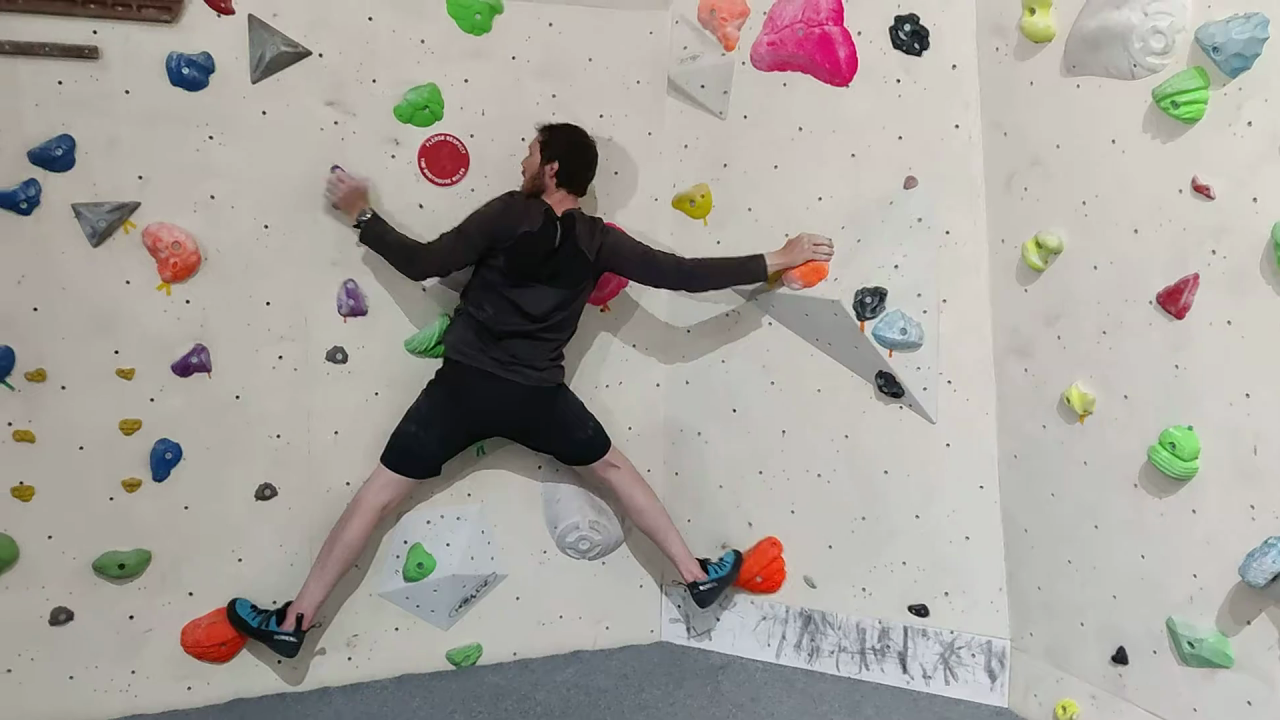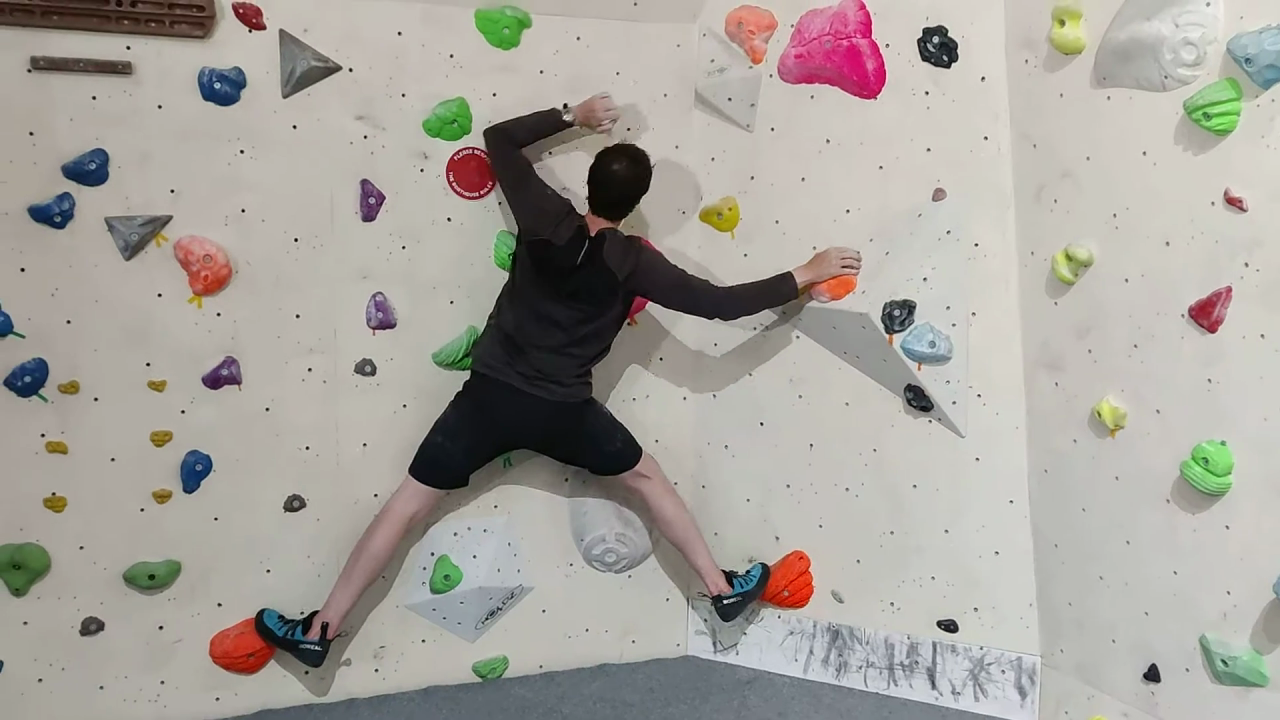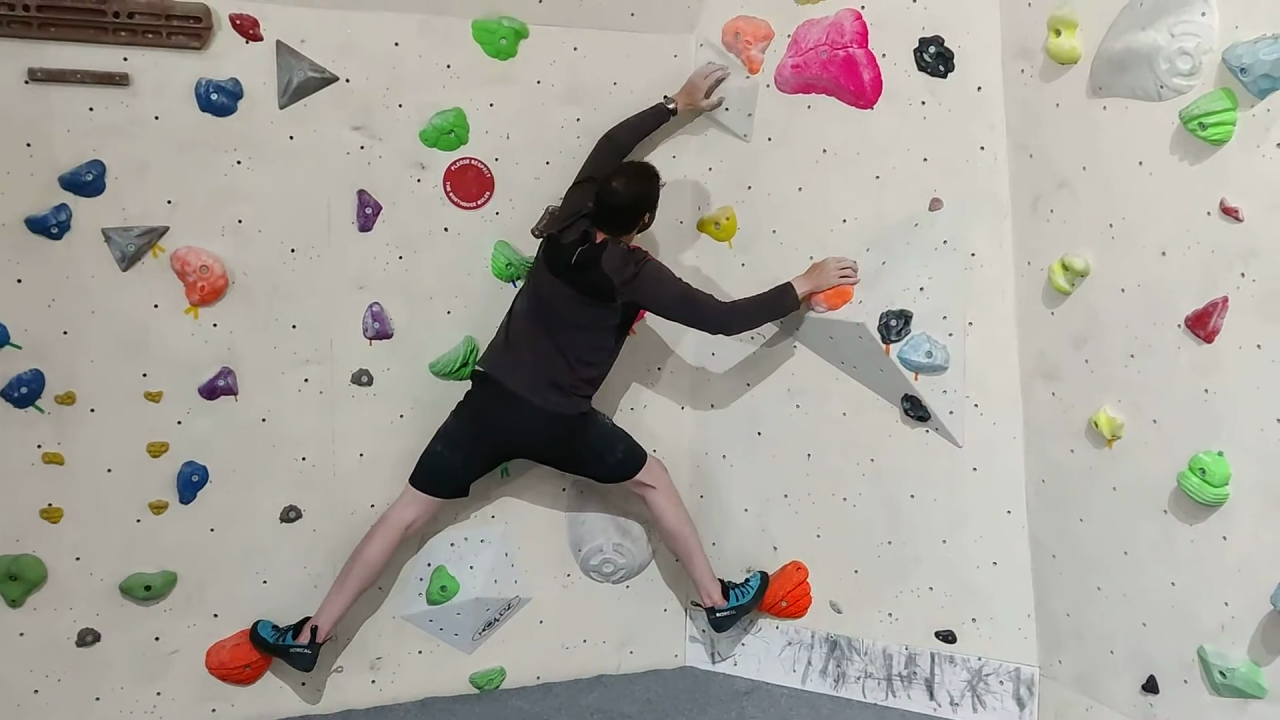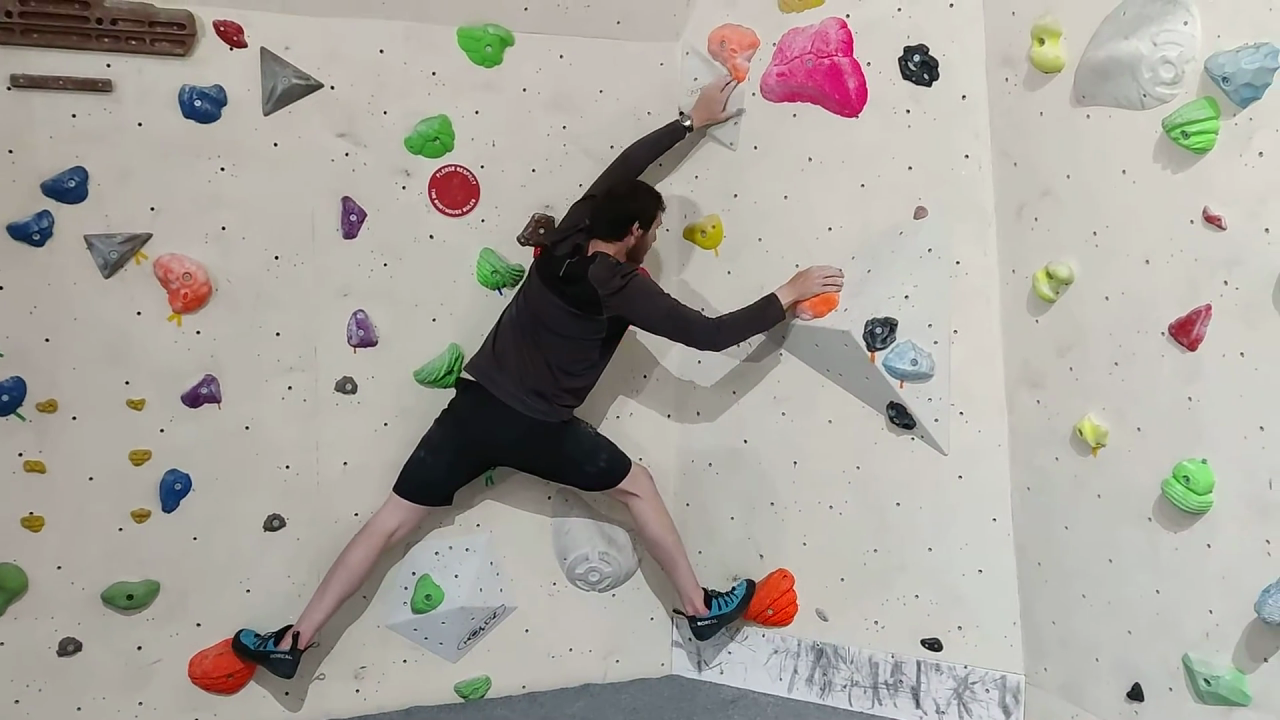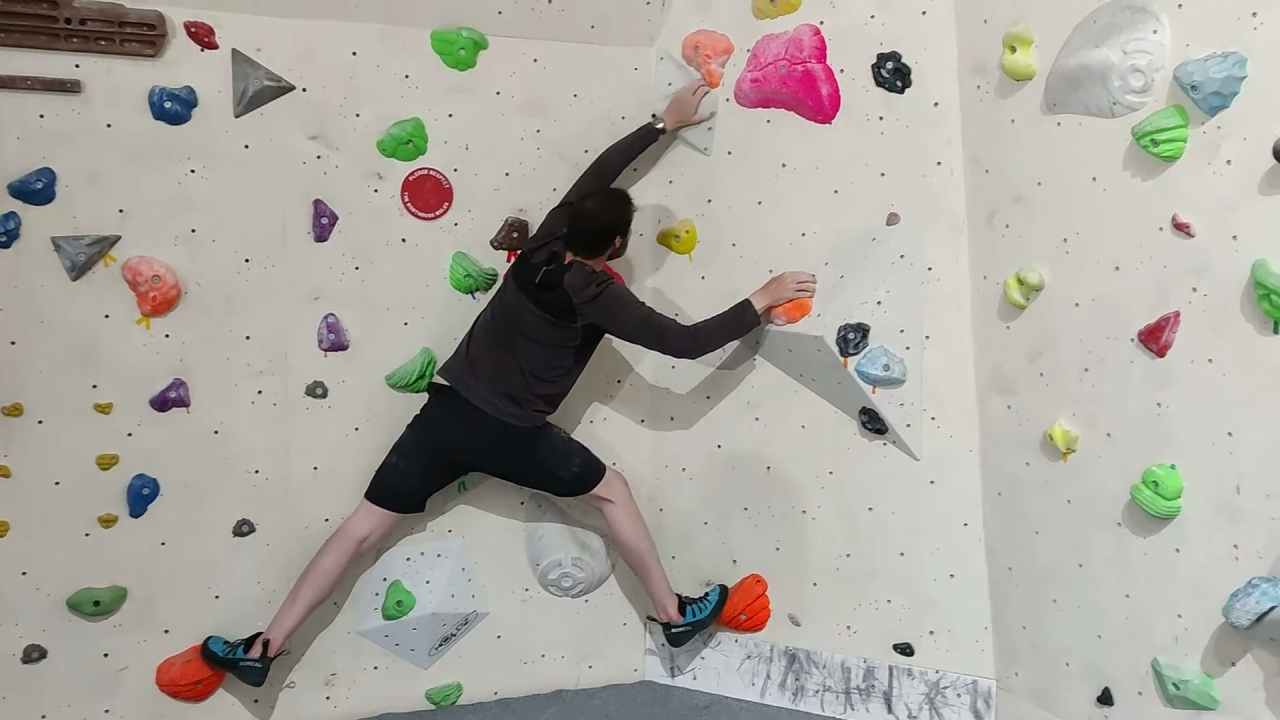
dt=0.5s
person 1, frame 1
left shoulder: (507, 213)
right shoulder: (597, 240)
left elbow: (421, 263)
right elbow: (685, 275)
left wrist: (362, 215)
right wrist: (776, 260)
left hip: (464, 384)
right hip: (536, 396)
left knee: (378, 494)
right knee: (614, 468)
left ankle: (293, 621)
right ankle: (696, 576)
person 1, frame 2
left shoulder: (544, 219)
right shoulder: (632, 263)
left elbow: (501, 139)
right elbow: (719, 303)
left wrist: (574, 117)
right wrist: (804, 275)
left hip: (490, 396)
right hip: (563, 412)
left knee: (406, 503)
right knee: (647, 475)
left ankle: (319, 629)
right ankle: (721, 589)
person 1, frame 3
left shoulder: (567, 224)
right shoulder: (634, 274)
left elbow: (608, 148)
right elbow: (724, 318)
left wrist: (673, 106)
right wrist: (804, 286)
left hip: (491, 403)
right hip: (560, 423)
left knee: (406, 512)
right knee: (652, 481)
left ankle: (312, 634)
right ankle: (715, 600)
person 1, frame 4
left shoulder: (568, 235)
right shoulder: (622, 287)
left elbow: (625, 164)
right elbow: (711, 334)
left wrist: (690, 122)
right wrist: (788, 295)
left hip: (473, 408)
right hip: (537, 430)
left knee: (389, 522)
right knee: (637, 485)
left ankle: (292, 641)
right ankle: (698, 608)
person 1, frame 5
left shoulder: (546, 240)
right shoulder: (596, 296)
left elbow: (599, 170)
right elbow: (687, 341)
left wrist: (663, 124)
right wrist: (762, 300)
left hip: (446, 413)
right hip: (509, 434)
left knee: (361, 528)
right knee: (612, 492)
left ankle: (262, 649)
right ankle: (672, 615)
